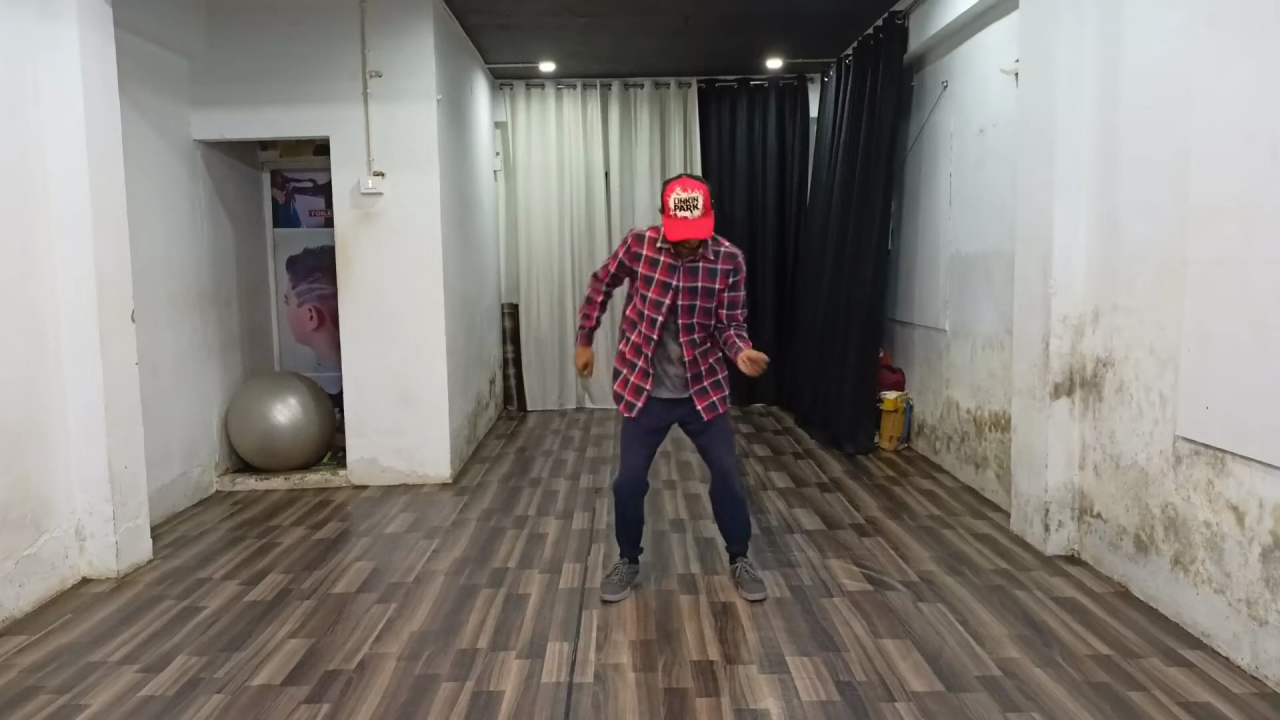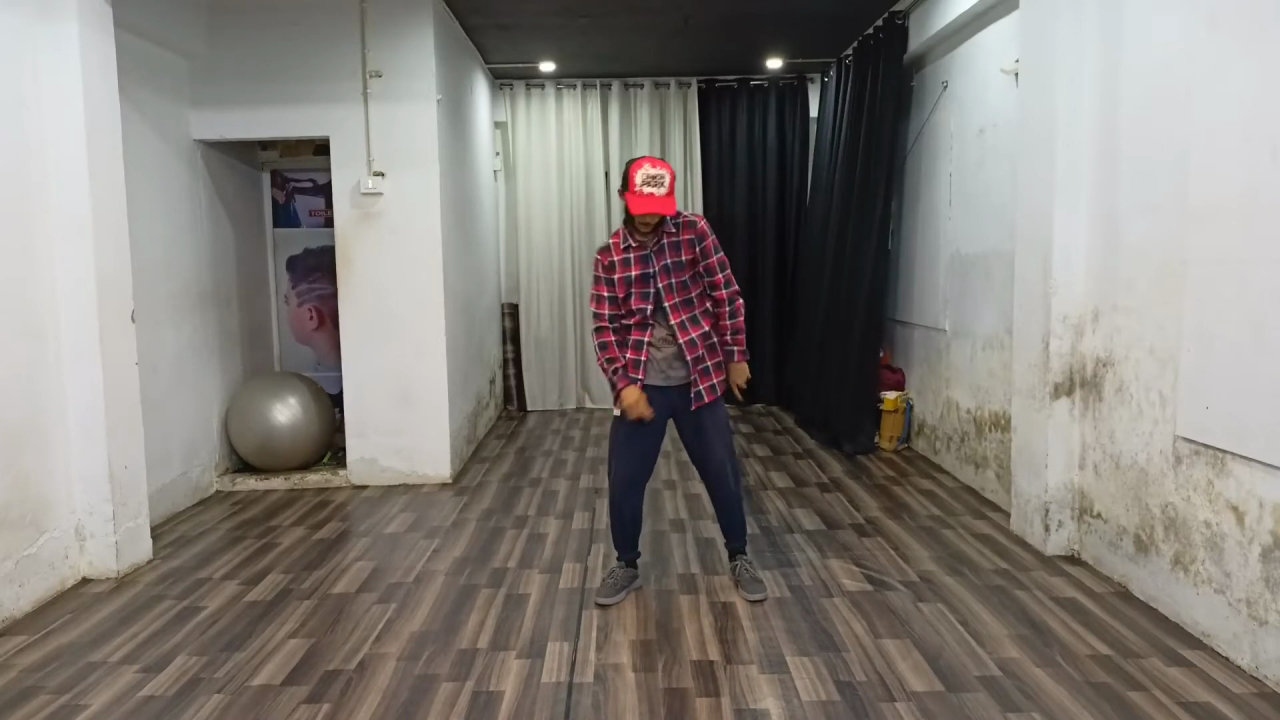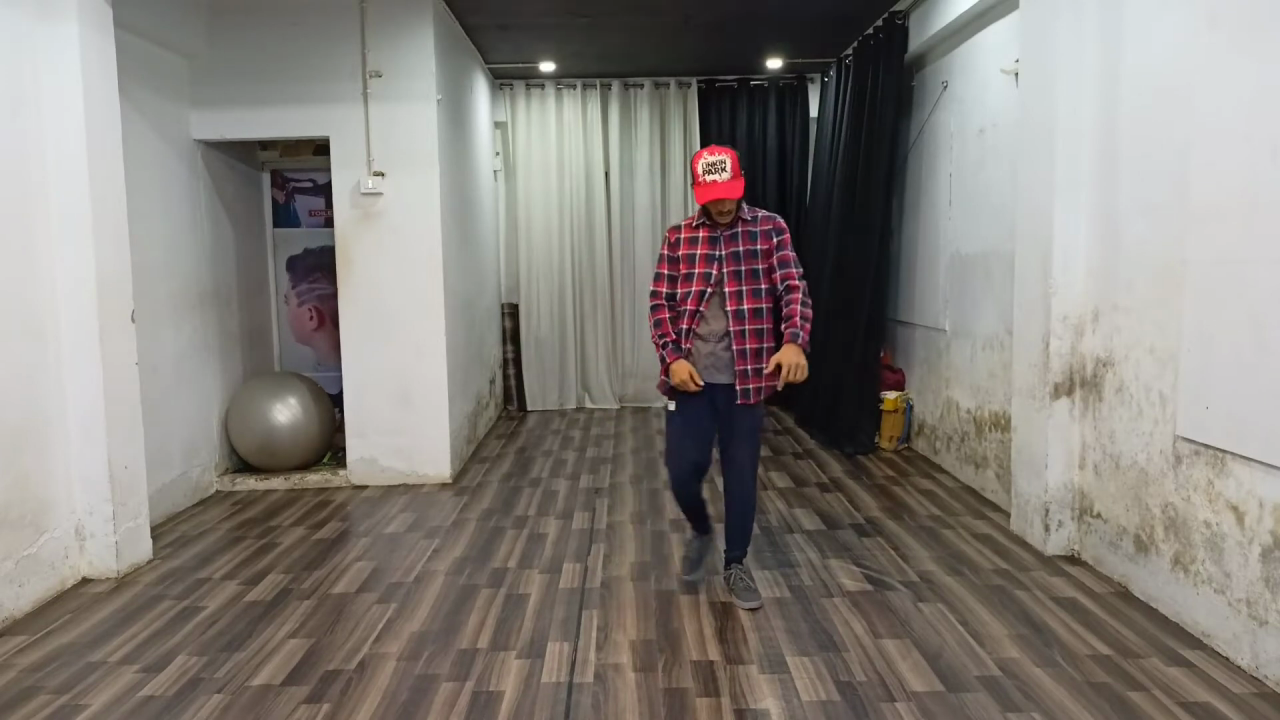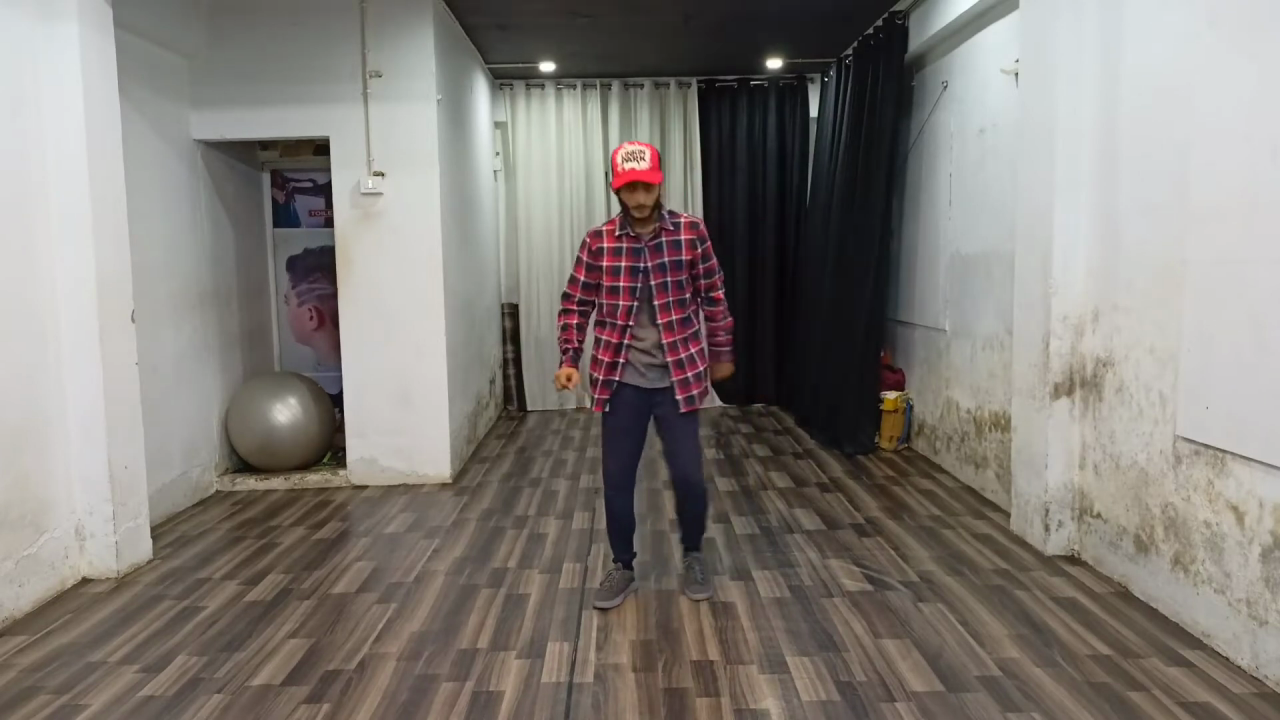
dt=1s
person 1, frame 1
left shoulder: (729, 260)
right shoulder: (640, 245)
left elbow: (729, 325)
right elbow: (601, 284)
left wrist: (742, 353)
right wrist: (585, 341)
left hip: (703, 388)
right hip: (642, 387)
left knee: (728, 476)
right knee: (629, 481)
left ankle: (739, 559)
right ankle: (628, 561)
person 1, frame 2
left shoulder: (694, 231)
right shoulder: (609, 255)
left elbow: (726, 294)
right elbow: (605, 327)
left wrist: (736, 356)
right wrist: (623, 384)
left hip: (698, 377)
right hip: (641, 383)
left knee: (723, 472)
right knee: (624, 480)
left ankle: (738, 557)
right ankle: (626, 565)
person 1, frame 3
left shoulder: (769, 228)
right shoulder: (679, 237)
left elbow: (793, 289)
right elbow: (660, 302)
left wrist: (793, 342)
right wrist: (672, 358)
left hip: (746, 376)
right hip: (691, 375)
left knee: (742, 475)
right knee: (684, 470)
left ankle: (735, 564)
right ankle: (700, 532)
person 1, frame 4
left shoulder: (690, 232)
right shoulder: (598, 242)
left elbow: (712, 295)
right elbow: (575, 304)
left wrist: (721, 352)
right wrist: (569, 359)
left hip: (678, 377)
right hip: (621, 381)
left knee: (688, 474)
right knee: (617, 479)
left ankle: (692, 554)
right ankle: (622, 567)
